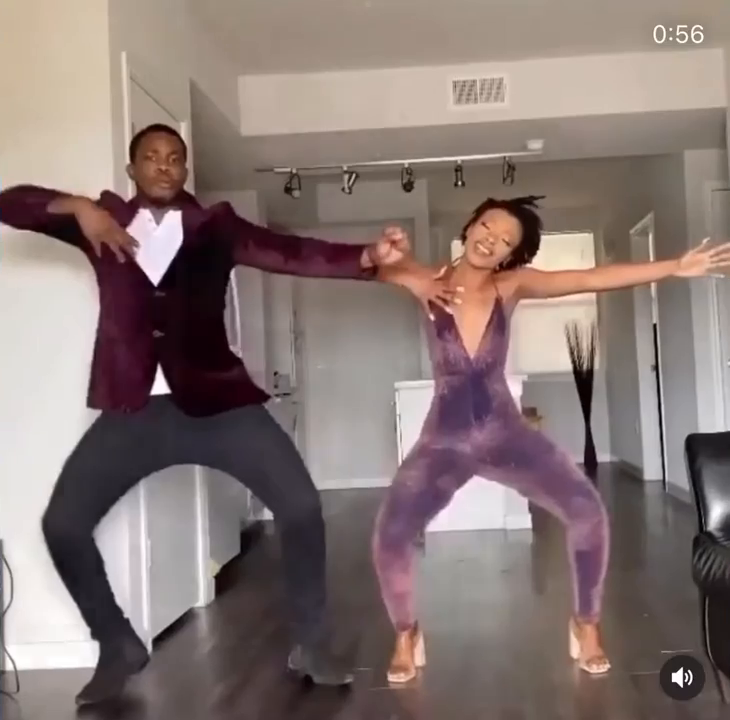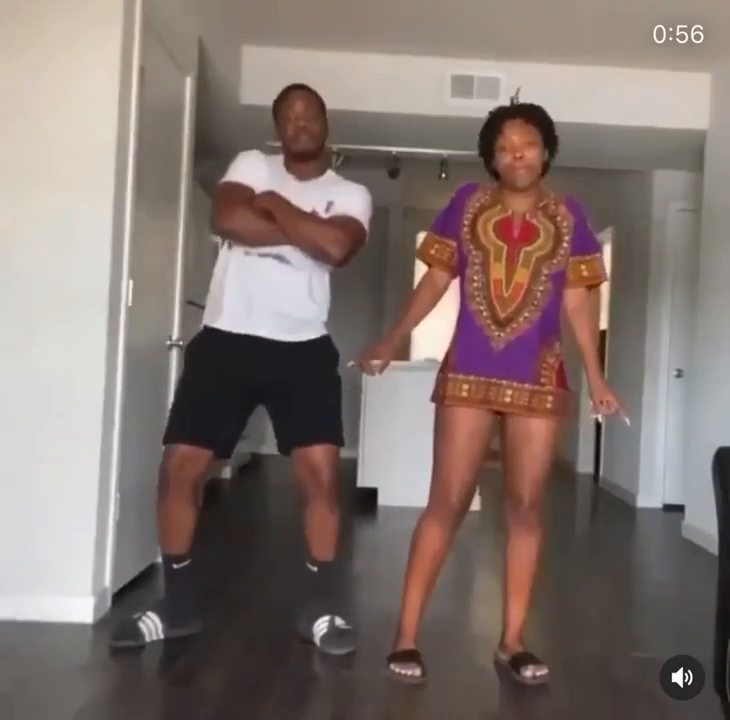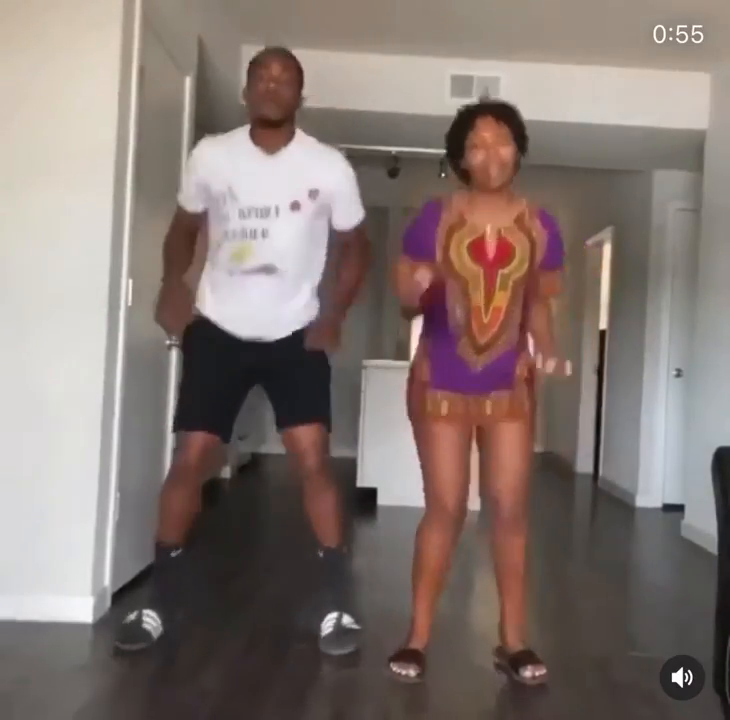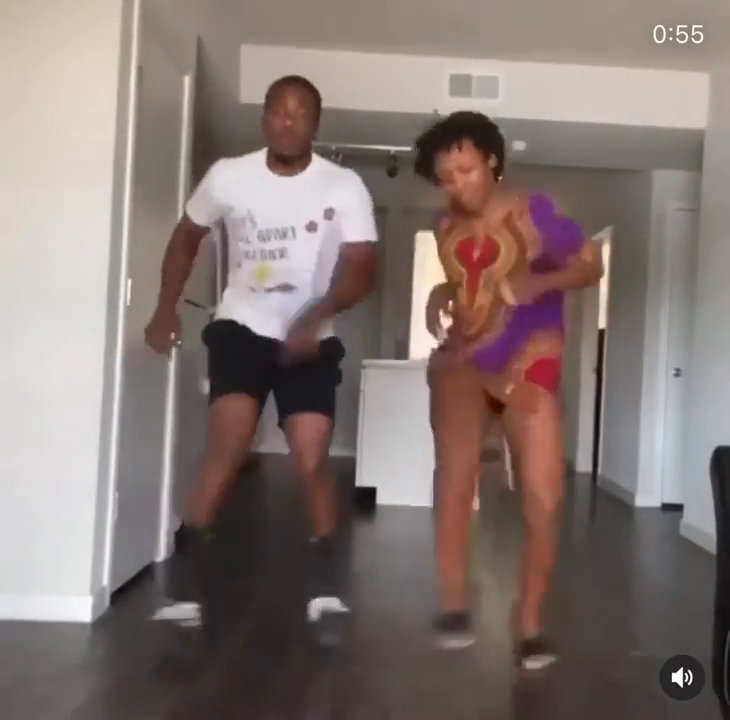
dt=0.7s
person 1, frame 1
left shoulder: (214, 225)
right shoulder: (102, 219)
left elbow: (289, 252)
left wrist: (366, 258)
right wrist: (74, 205)
left hip: (217, 400)
right hip: (133, 407)
left knee: (301, 507)
right knee: (62, 523)
left ankle: (310, 643)
right ankle: (118, 646)
person 1, frame 2
left shoulder: (351, 194)
right shoulder: (251, 165)
left elbow: (337, 248)
right elbow: (227, 220)
left wrist: (275, 205)
right wrist: (303, 231)
left hip: (302, 348)
right hip: (226, 339)
left knee: (321, 474)
right knee: (179, 467)
left ankle: (321, 608)
right ankle: (179, 603)
person 1, frame 3
left shoulder: (330, 168)
right shoulder: (210, 154)
left elbow: (355, 247)
right elbow: (182, 229)
left wrist: (334, 314)
right wrist: (172, 286)
left hip: (293, 337)
right hip: (217, 331)
left knee: (313, 462)
right knee: (190, 461)
left ankle: (334, 602)
right ankle: (162, 596)
person 1, frame 4
left shoulder: (344, 187)
right shoulder: (226, 176)
left elbow: (361, 270)
right elbow: (186, 237)
left wrist: (316, 315)
right wrist: (165, 310)
left hip: (309, 340)
right hip: (241, 328)
left knee: (312, 458)
right knee: (227, 442)
left ankle: (325, 588)
person 2, frame 1
left shoulder: (510, 285)
left elbow: (592, 280)
left wrist: (673, 267)
left hip: (505, 433)
right hip: (443, 440)
left knee: (587, 511)
right knee: (391, 535)
left ankle: (586, 625)
right ankle: (406, 636)
person 2, frame 2
left shoulder: (567, 216)
right shoulder: (467, 204)
left elbow: (577, 301)
right elbow: (435, 281)
left wrist: (595, 376)
right wrist: (392, 343)
left hip: (537, 380)
right hip: (468, 374)
left knee: (525, 507)
right knee: (447, 502)
left ankle: (512, 640)
right ankle: (406, 635)
person 2, frame 3
left shoulder: (540, 226)
right shoulder: (434, 218)
left elbow: (538, 303)
right elbow: (410, 301)
left wrist: (547, 349)
right wrist: (413, 288)
left hip: (508, 385)
right hip: (441, 385)
left knee: (509, 513)
right knee: (445, 510)
left ankle: (513, 640)
right ankle: (417, 636)
person 2, frame 4
left shoulder: (535, 214)
right shoulder: (449, 228)
left elbow: (589, 269)
left wrist: (537, 283)
right wrist: (442, 296)
left hip: (529, 367)
right hip: (463, 362)
left knee: (542, 503)
right knee: (455, 466)
left ankle: (529, 626)
right ankle: (454, 598)
